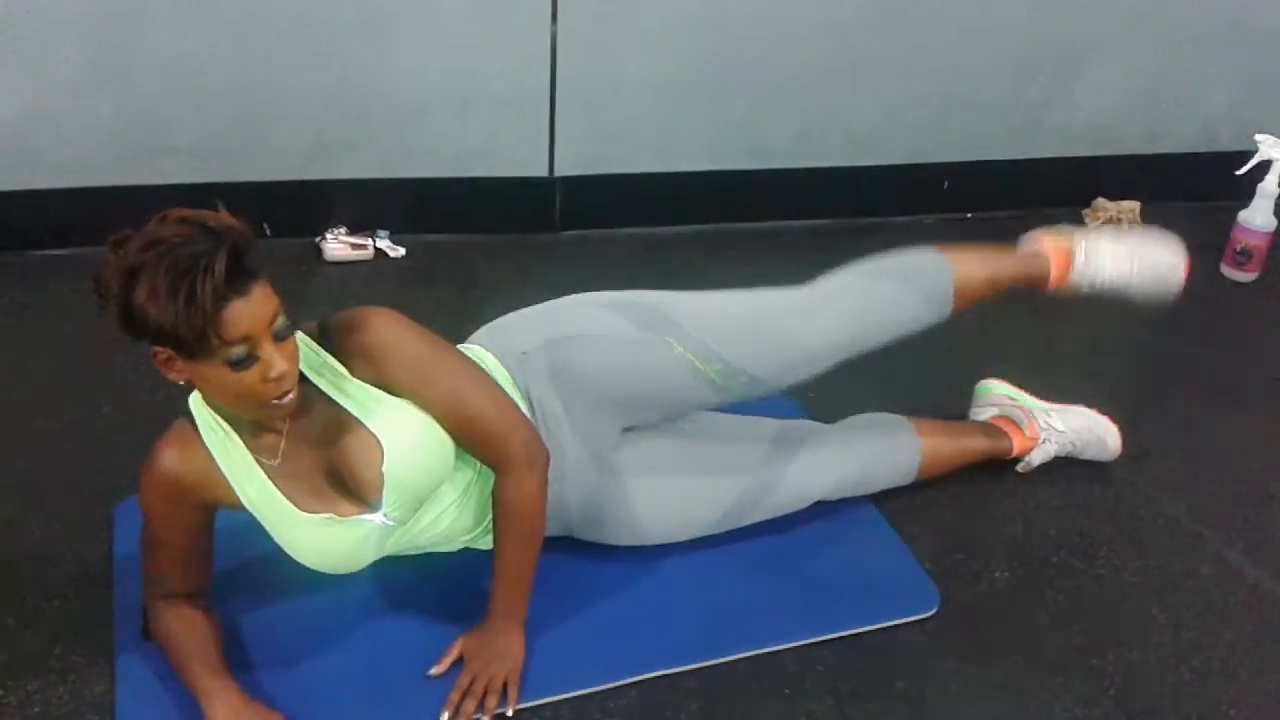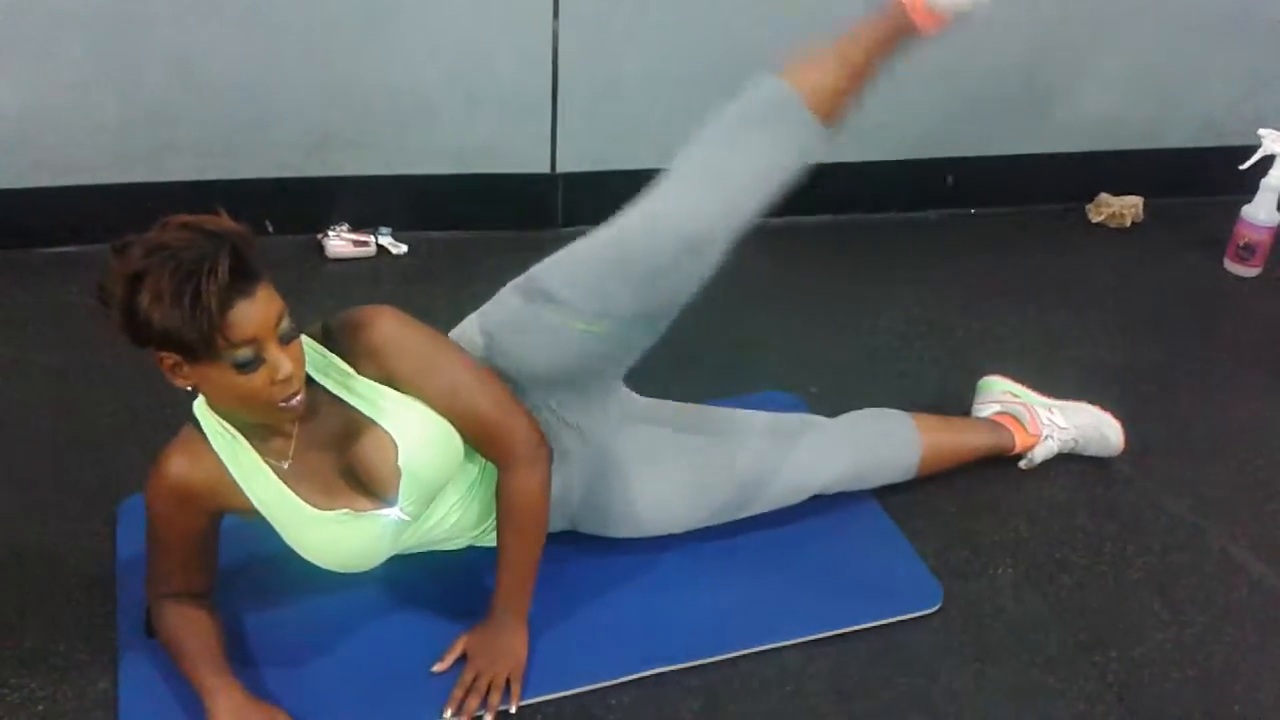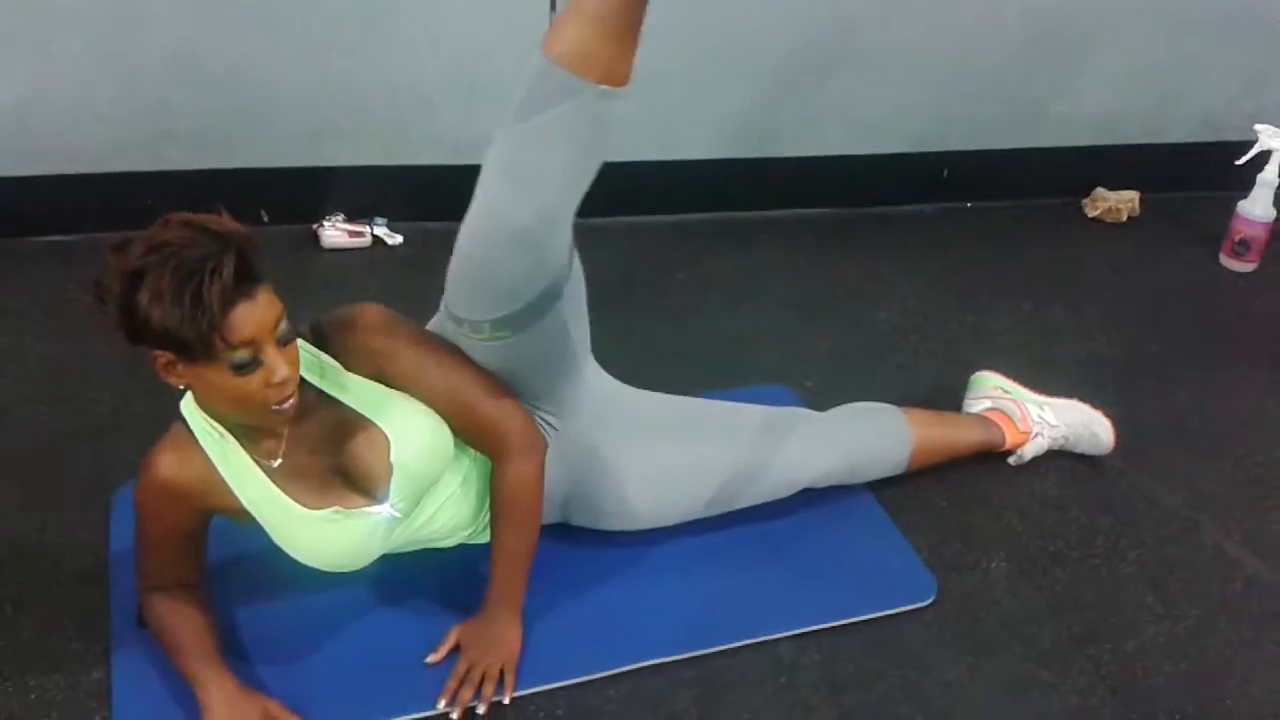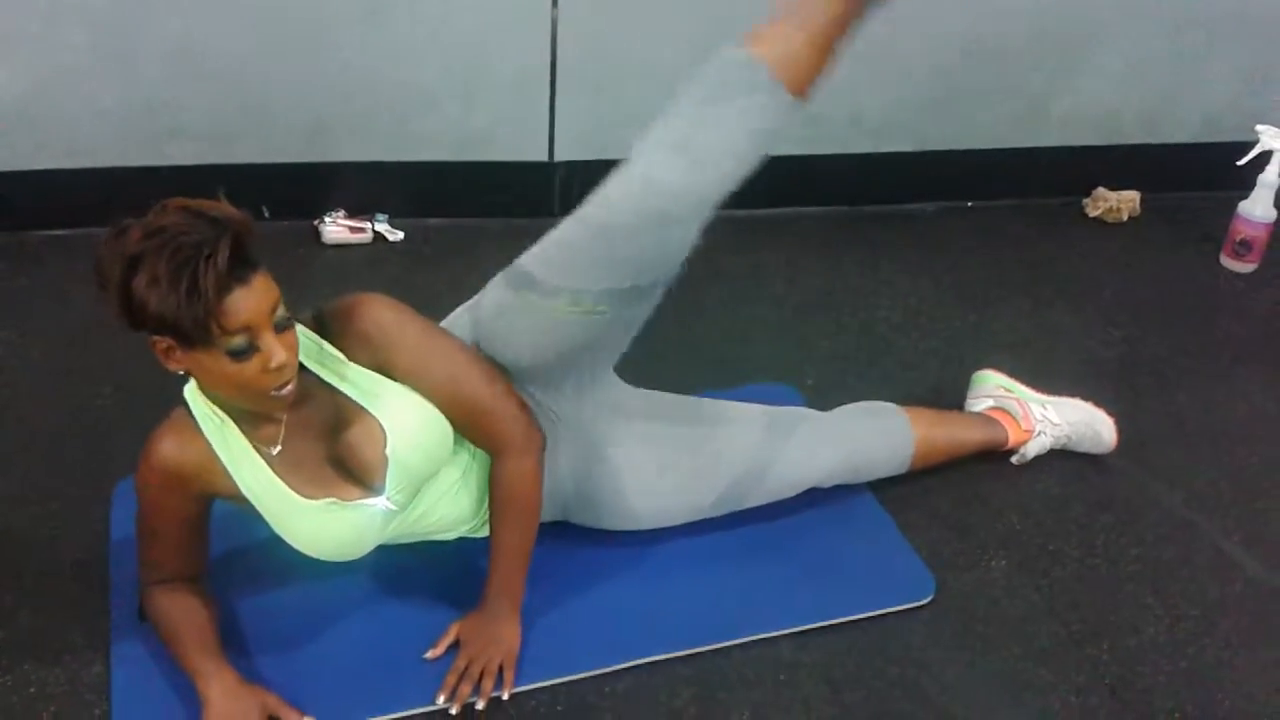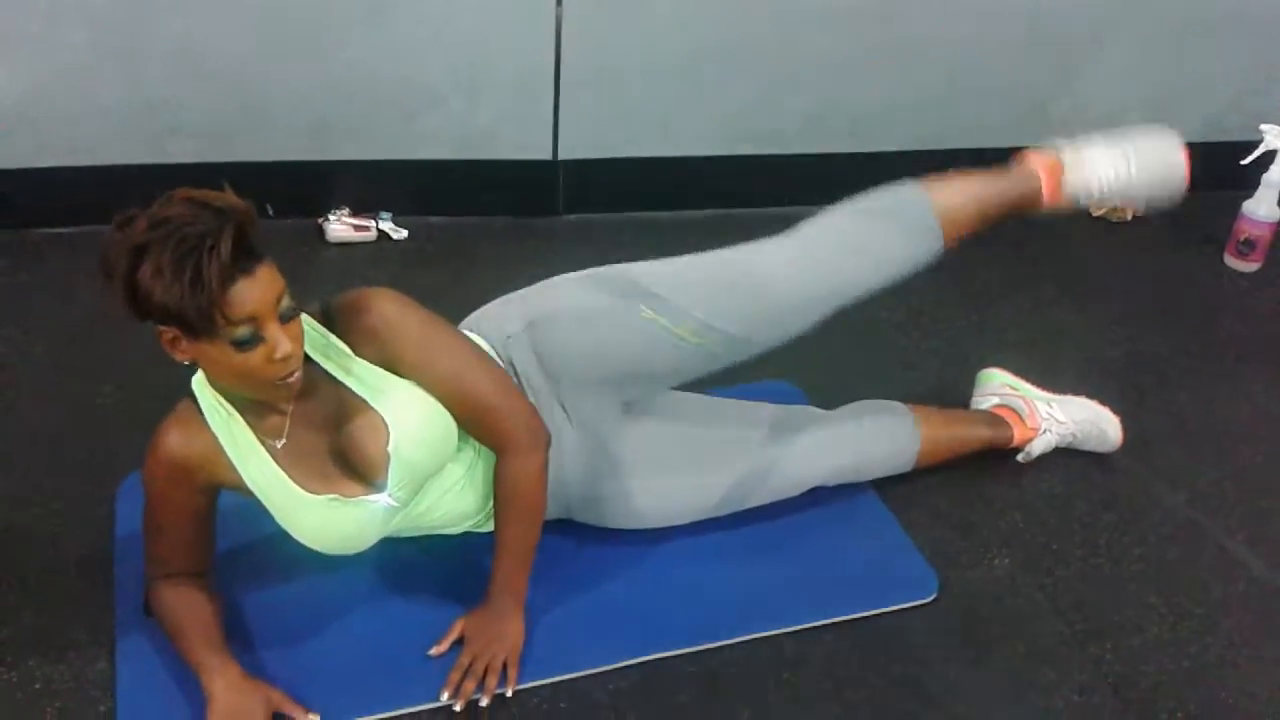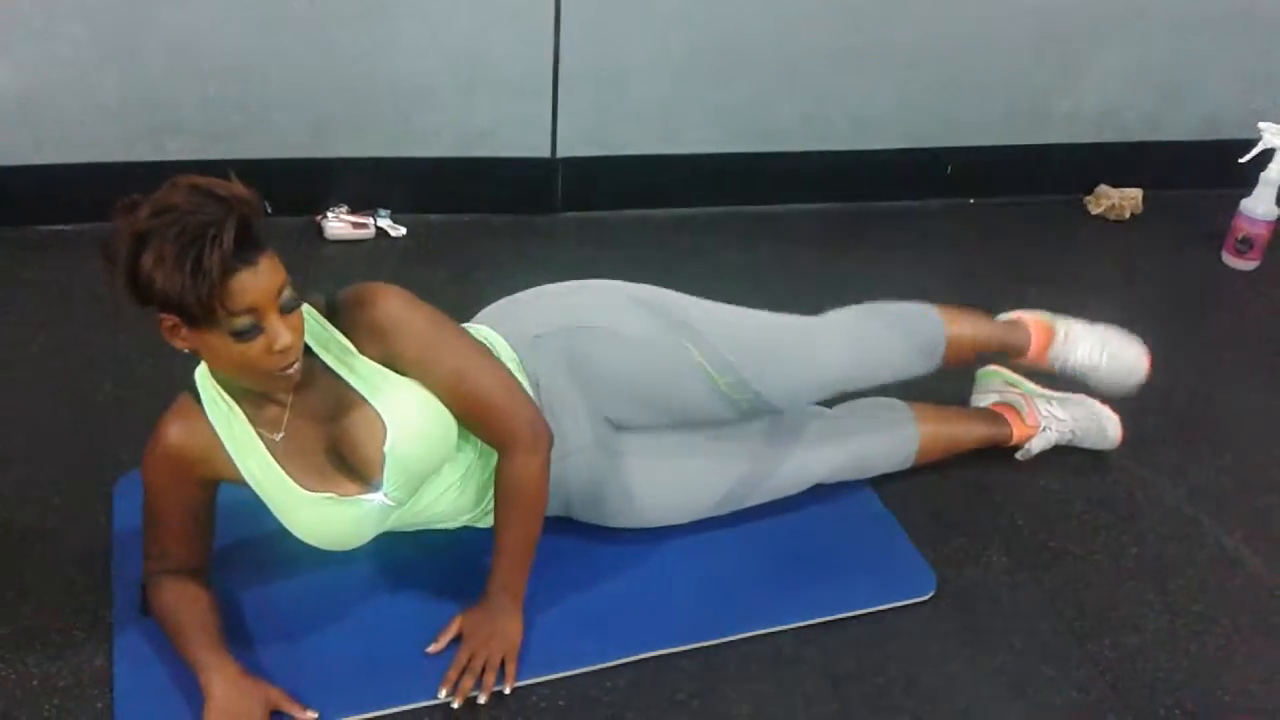
dt=0.3s
person 1, frame 1
left shoulder: (364, 338)
right shoulder: (181, 473)
left elbow: (519, 456)
right elbow: (176, 602)
left wrist: (505, 625)
left hip: (551, 390)
right hip: (556, 513)
left knee: (801, 330)
right knee: (800, 464)
left ankle: (1047, 258)
right ankle: (999, 431)
person 1, frame 2
left shoulder: (370, 342)
right shoulder: (189, 474)
left elbow: (521, 449)
right elbow: (176, 596)
left wrist: (509, 621)
left hip: (534, 380)
right hip: (569, 497)
left knee: (673, 236)
right knee: (805, 460)
right ankle: (1007, 426)
person 1, frame 3
left shoulder: (356, 344)
right shoulder: (179, 474)
left elbow: (516, 448)
right elbow: (166, 590)
left wrist: (503, 611)
left hip: (537, 409)
right hip: (525, 484)
right ankle: (998, 422)
person 1, frame 4
left shoulder: (360, 329)
right shoulder: (181, 460)
left elbow: (519, 439)
right elbow: (170, 580)
left wrist: (502, 606)
left hip: (540, 393)
right hip: (556, 489)
right knee: (802, 452)
right ankle: (1002, 422)
person 1, frame 5
left shoulder: (369, 324)
right shoulder: (188, 451)
left elbow: (522, 433)
right elbow: (175, 577)
left wrist: (505, 605)
left hip: (553, 361)
right hip: (558, 485)
left knee: (798, 277)
right knee: (808, 448)
left ankle: (1039, 181)
right ankle: (1011, 416)
person 1, frame 6
left shoulder: (370, 319)
right shoulder: (187, 445)
left elbow: (523, 433)
right elbow: (173, 572)
left wrist: (503, 605)
left hip: (562, 364)
right hip: (570, 482)
left knee: (816, 364)
right knee: (805, 449)
left ankle: (1025, 340)
right ankle: (1006, 418)
